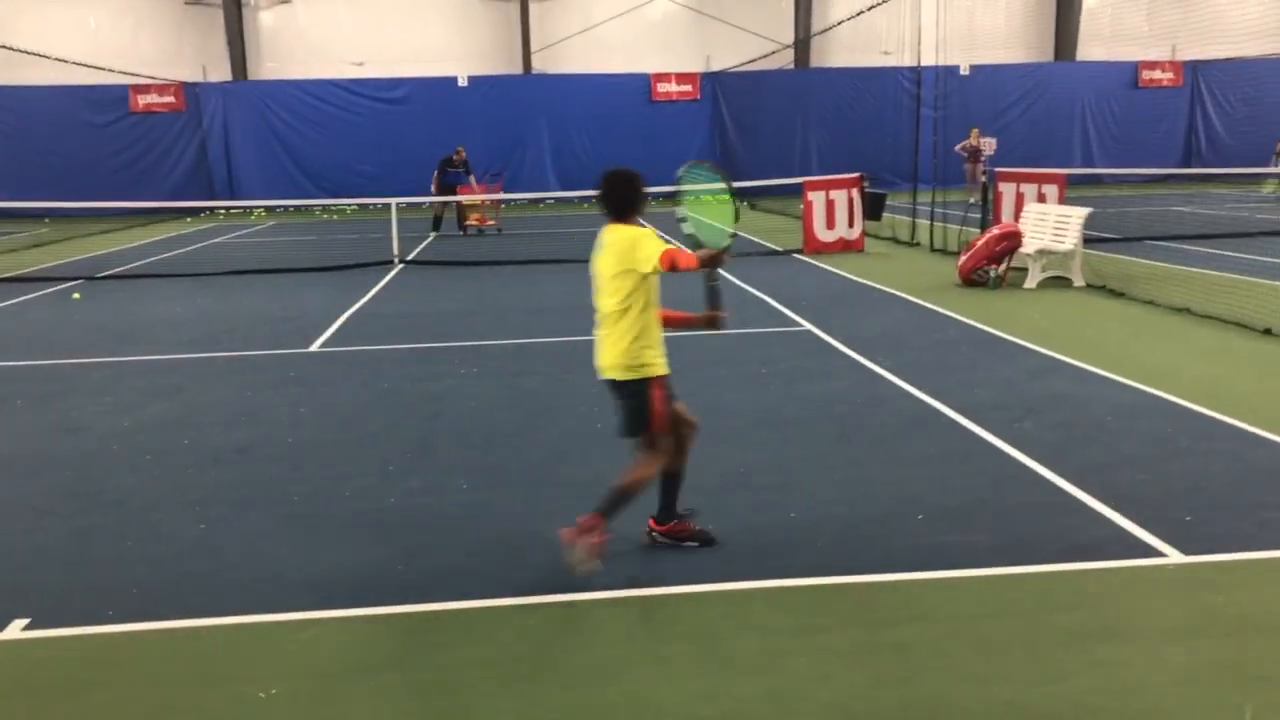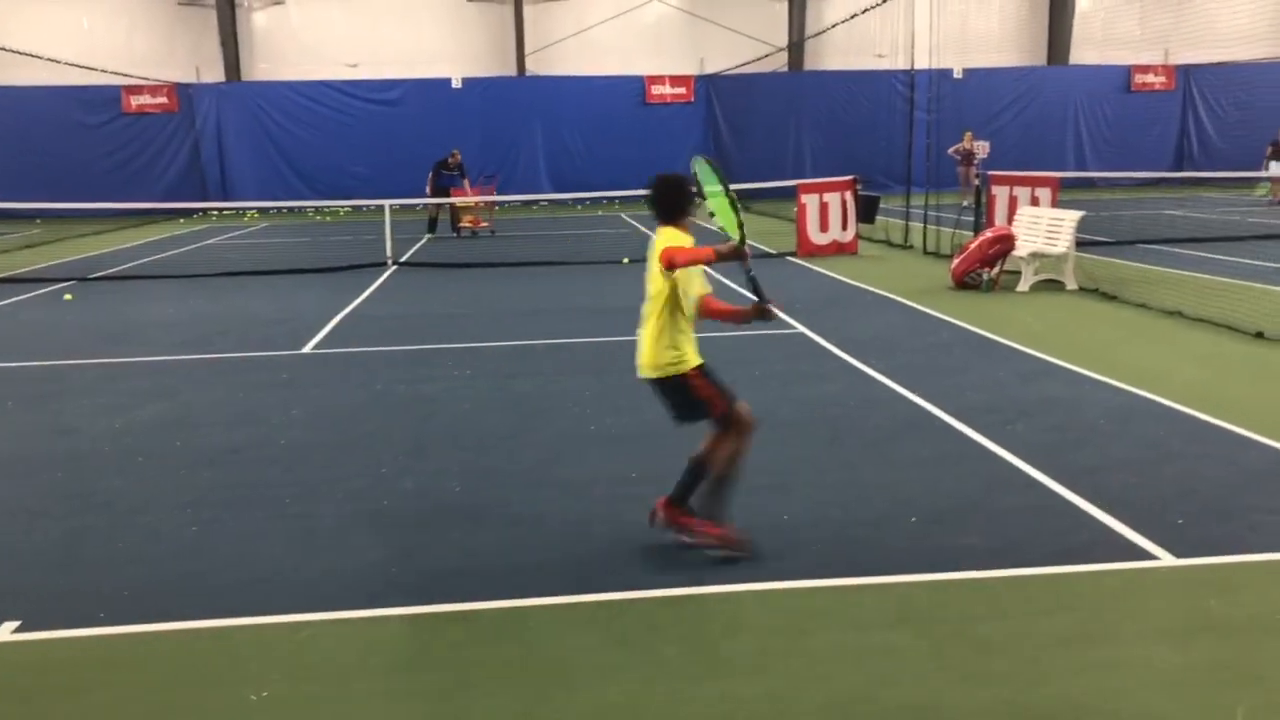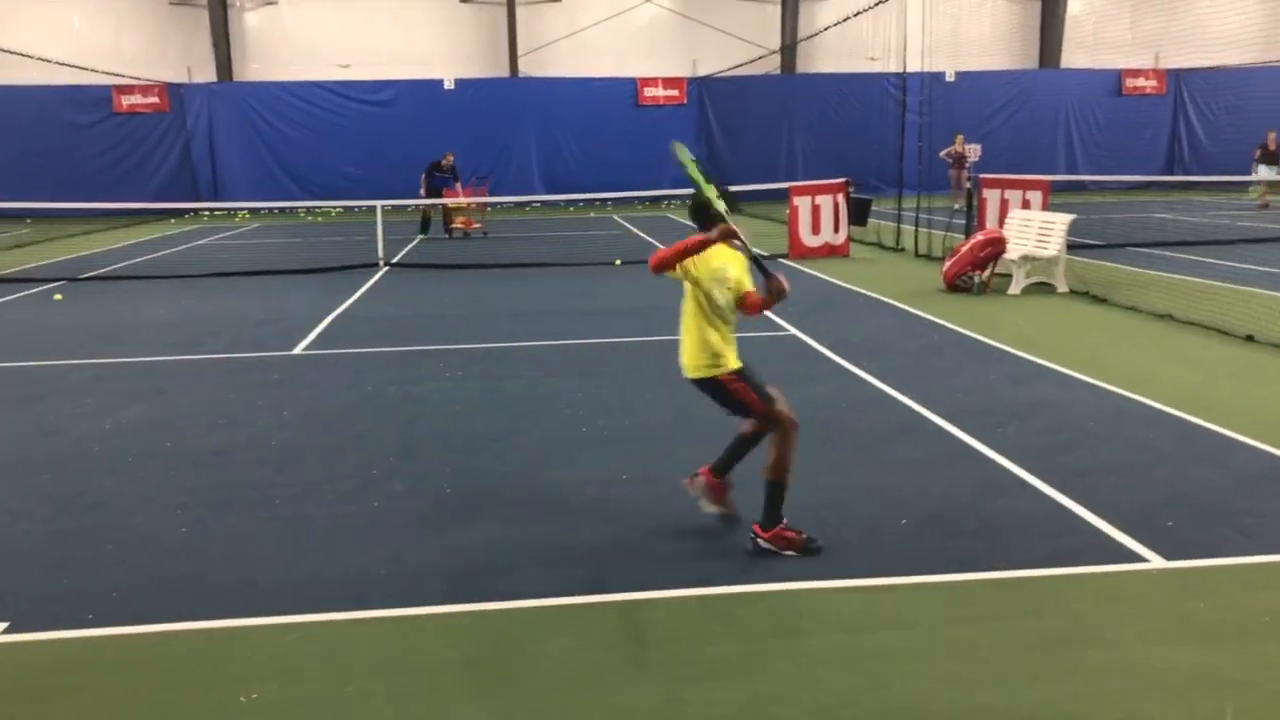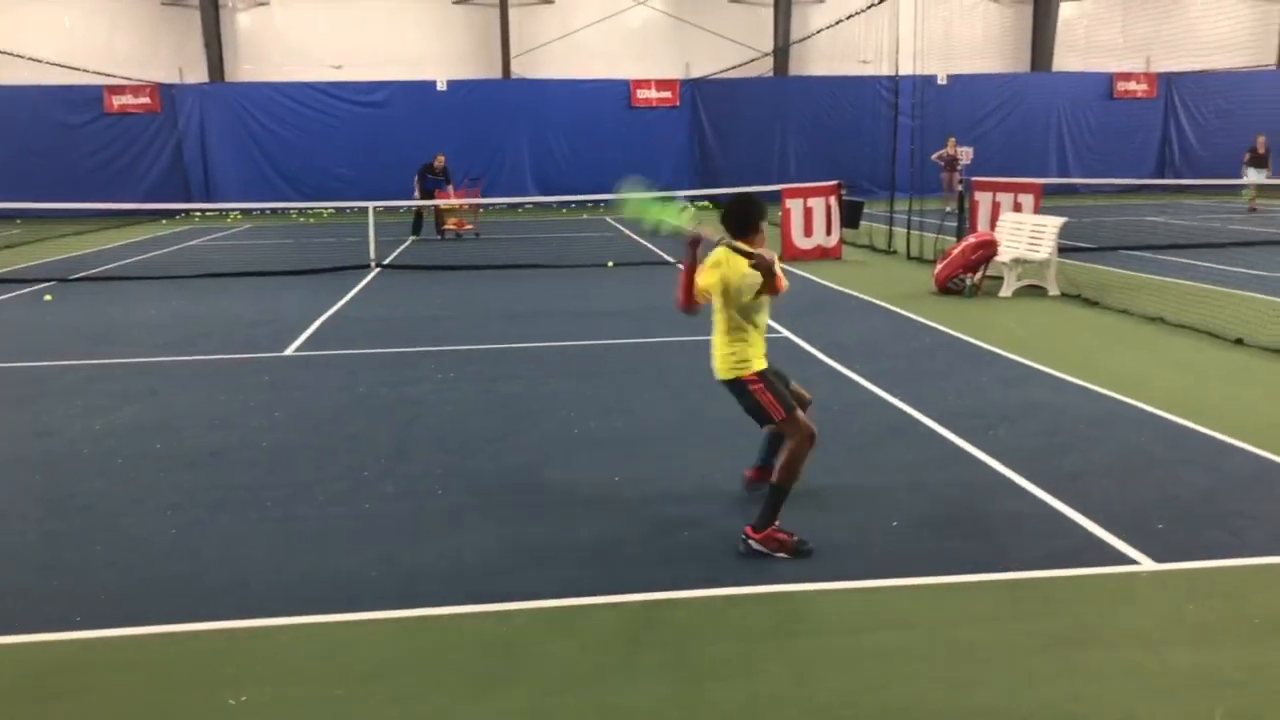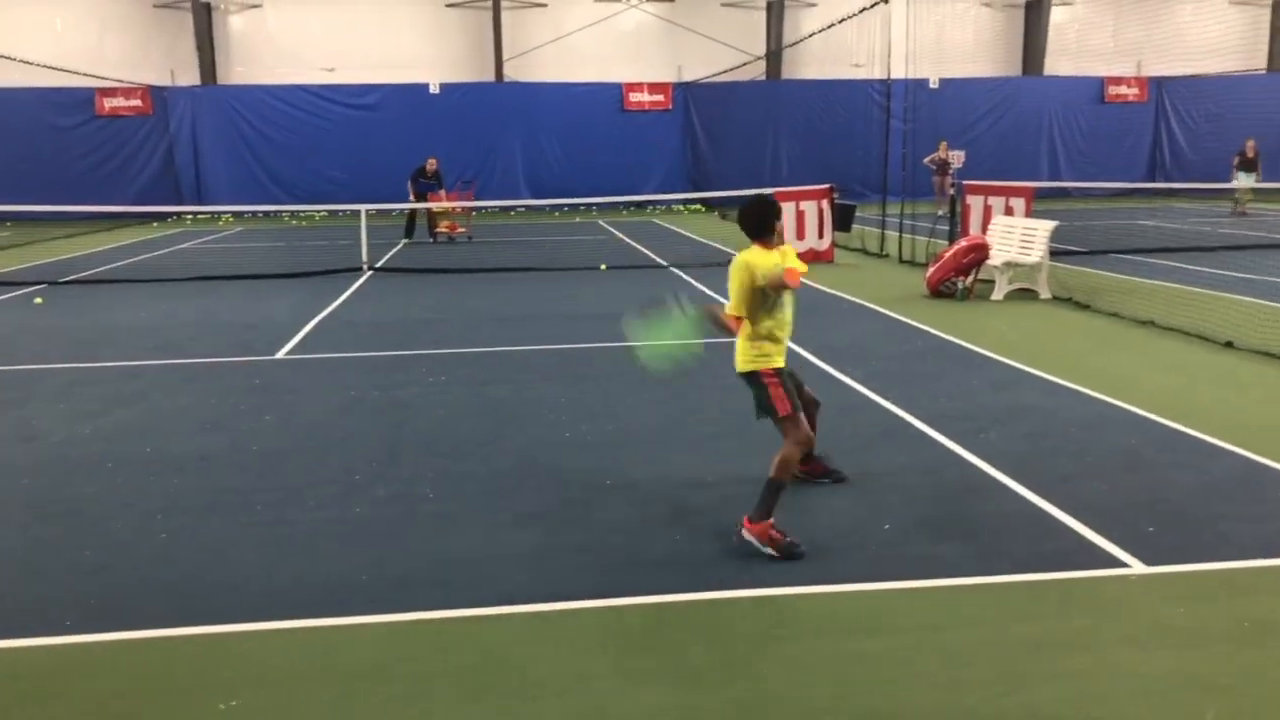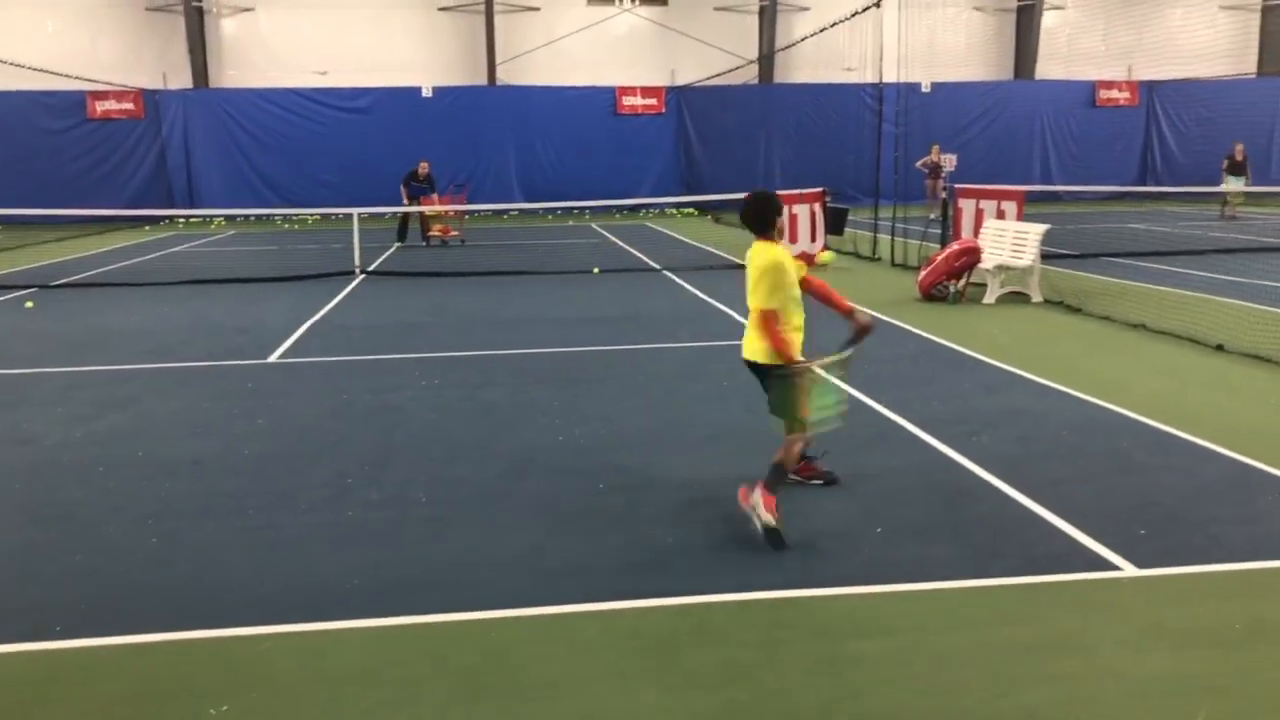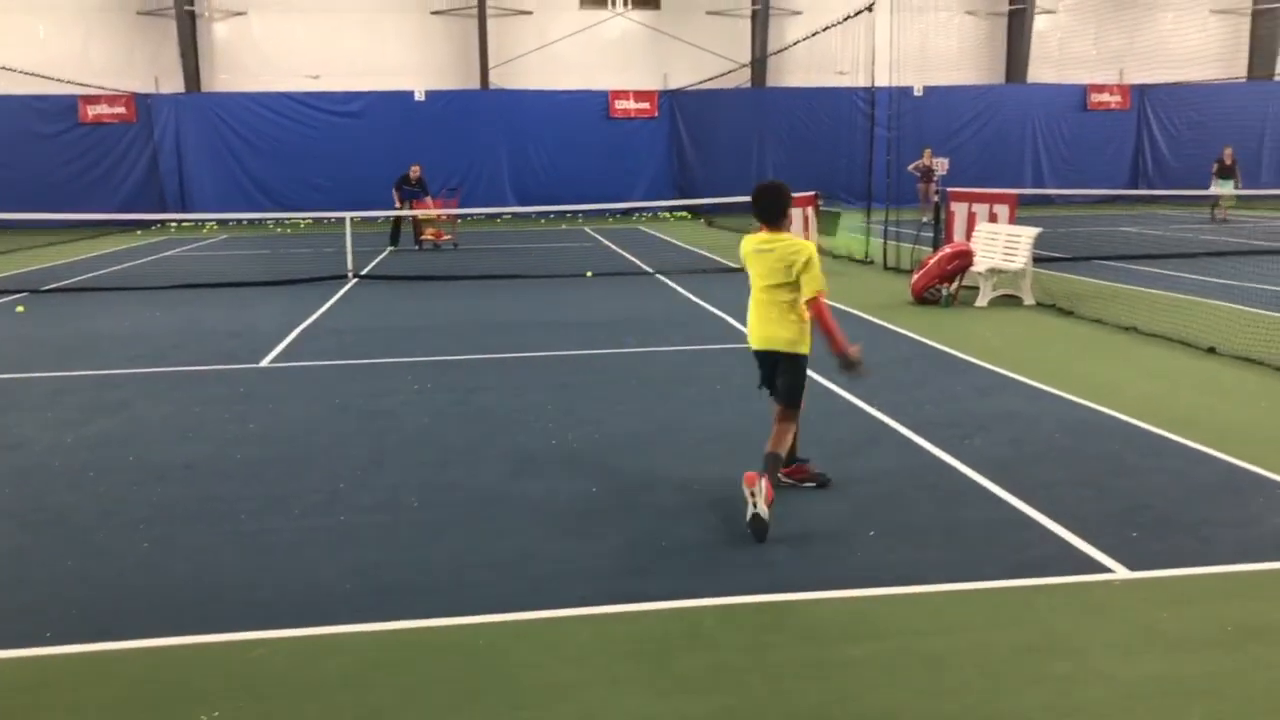
dt=0.1s
person 1, frame 1
left shoulder: (607, 243)
right shoulder: (639, 238)
right elbow: (675, 260)
left wrist: (696, 318)
right wrist: (702, 259)
left hip: (623, 361)
right hip: (636, 365)
left knee: (682, 427)
right knee: (652, 456)
left ankle: (667, 521)
right ankle: (590, 530)
person 1, frame 2
left shoulder: (668, 241)
right shoulder: (674, 243)
left elbow: (704, 306)
right elbow: (670, 260)
left wrist: (751, 312)
right wrist: (715, 252)
left hip: (661, 358)
right hip: (672, 361)
left knee: (730, 424)
right knee: (741, 423)
left ankle: (675, 508)
right ankle: (708, 521)
person 1, frame 3
left shoulder: (734, 257)
right shoulder: (696, 254)
left elbow: (753, 305)
right elbow: (656, 263)
left wrist: (775, 292)
right wrist: (703, 240)
left hip: (725, 359)
right hip: (712, 364)
left knee: (769, 412)
right knee: (785, 423)
left ankle: (711, 477)
right ankle: (769, 529)
person 1, frame 4
left shoulder: (762, 259)
right shoulder: (719, 261)
left elbow: (776, 286)
right elbow: (689, 305)
left wrist: (768, 267)
right wrist: (690, 262)
left hip: (753, 360)
right hip: (741, 365)
left knee: (800, 401)
right knee: (802, 434)
left ankle: (762, 472)
right ankle: (761, 531)
person 1, frame 5
left shoulder: (779, 257)
right shoulder: (746, 264)
left elbow: (793, 275)
right elbow: (734, 321)
left wrist: (783, 280)
right wrist: (725, 319)
left hip: (772, 358)
right hip: (759, 361)
left knee: (808, 401)
right knee: (799, 437)
left ankle: (807, 464)
right ankle: (759, 524)
person 1, frame 6
left shoulder: (769, 254)
right shoulder: (771, 261)
left elbow: (809, 284)
right elbow: (768, 320)
left wrist: (852, 313)
right wrist: (790, 362)
left hip: (768, 354)
right hip: (775, 357)
left knee: (799, 414)
right knee: (797, 429)
left ankle: (800, 464)
right ankle: (763, 493)
person 1, frame 7
left shoulder: (751, 246)
right shoulder: (803, 249)
right elbow: (814, 304)
right wrist: (842, 349)
left hip: (759, 339)
right hip: (788, 343)
left knee: (790, 407)
right knee: (786, 419)
left ankle: (791, 464)
right ankle: (763, 481)
